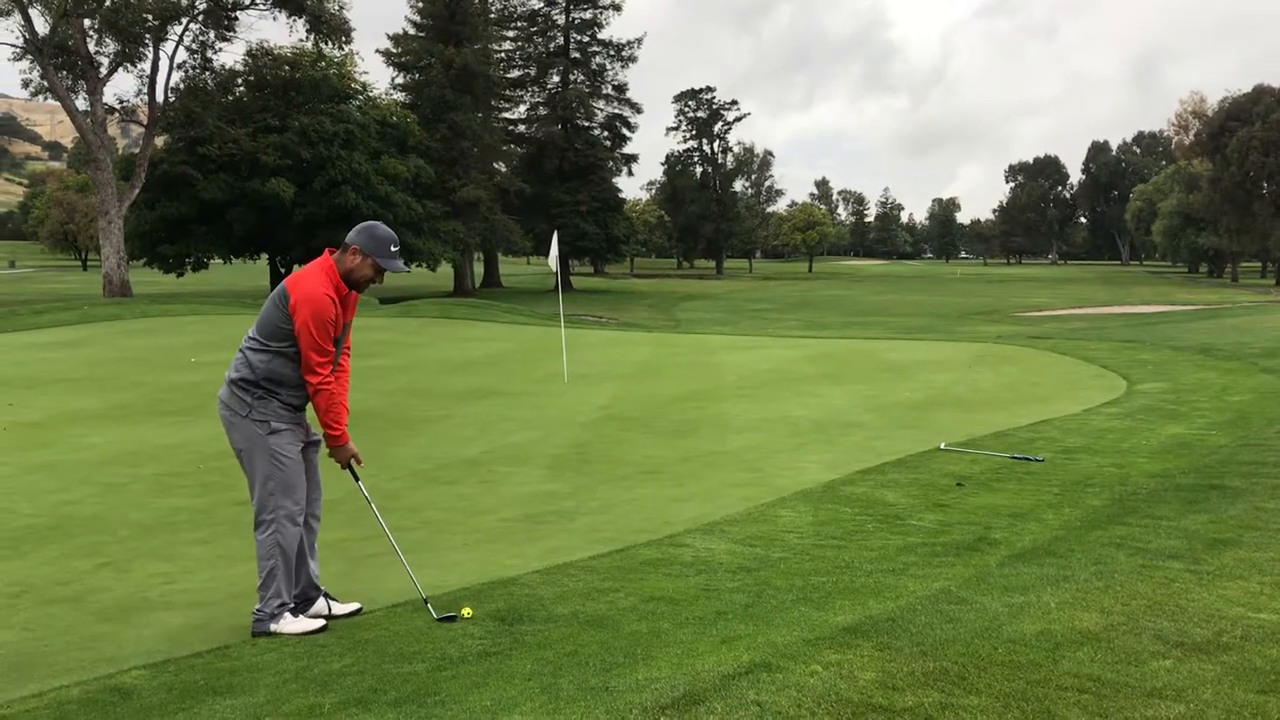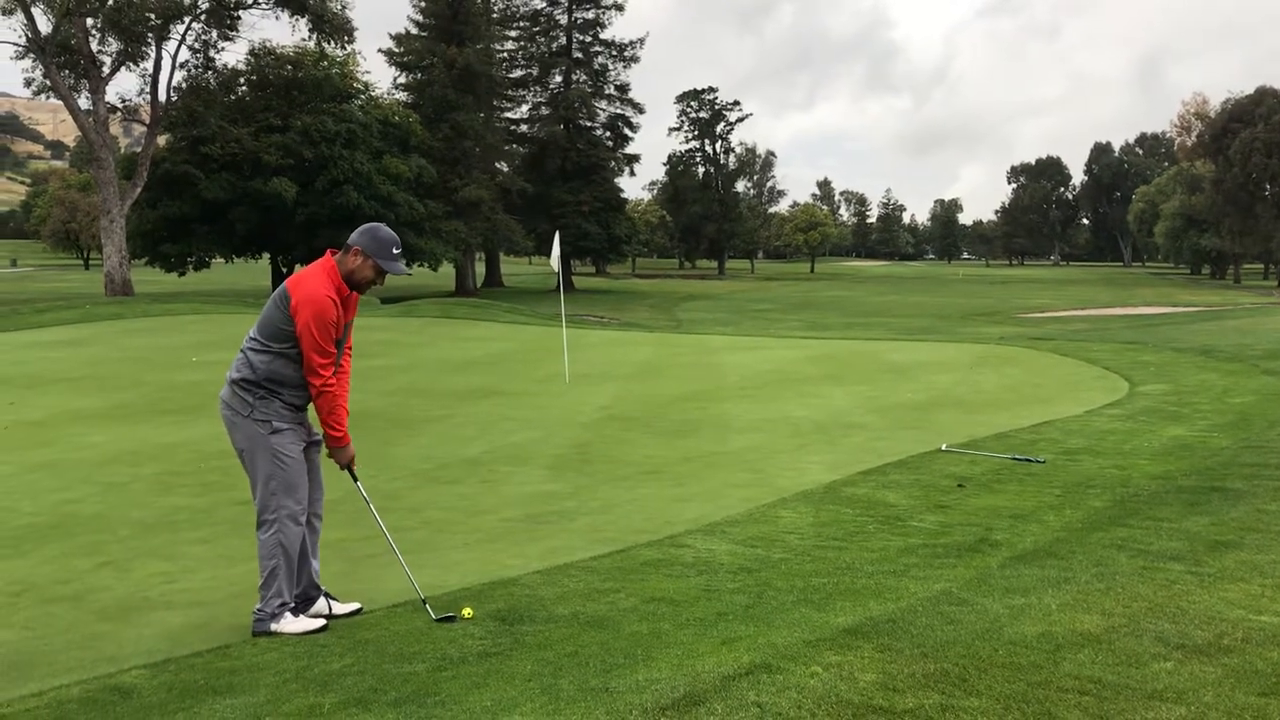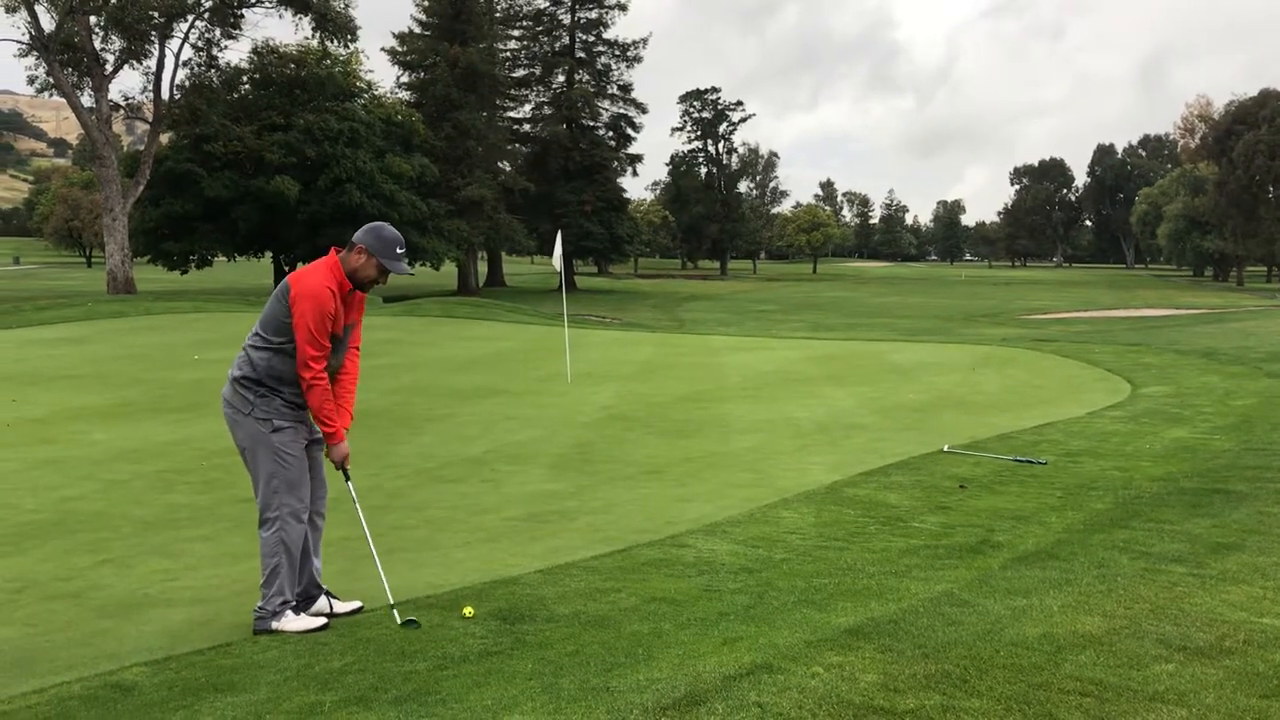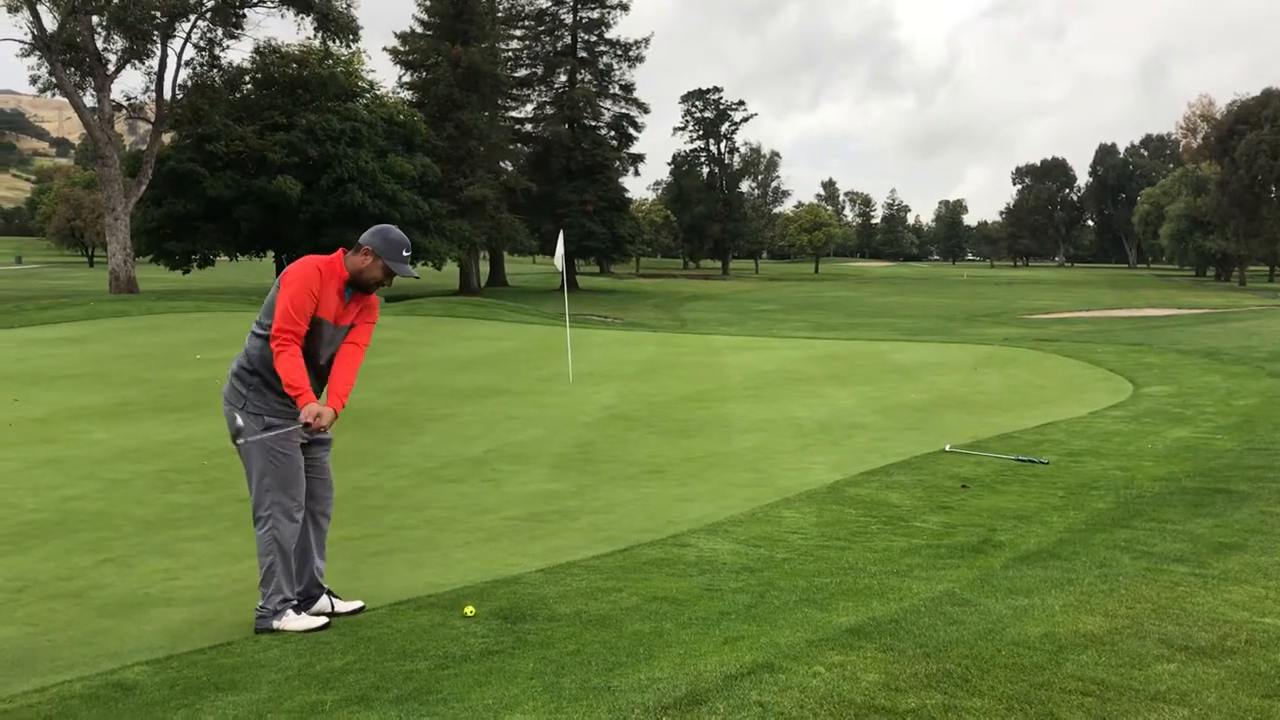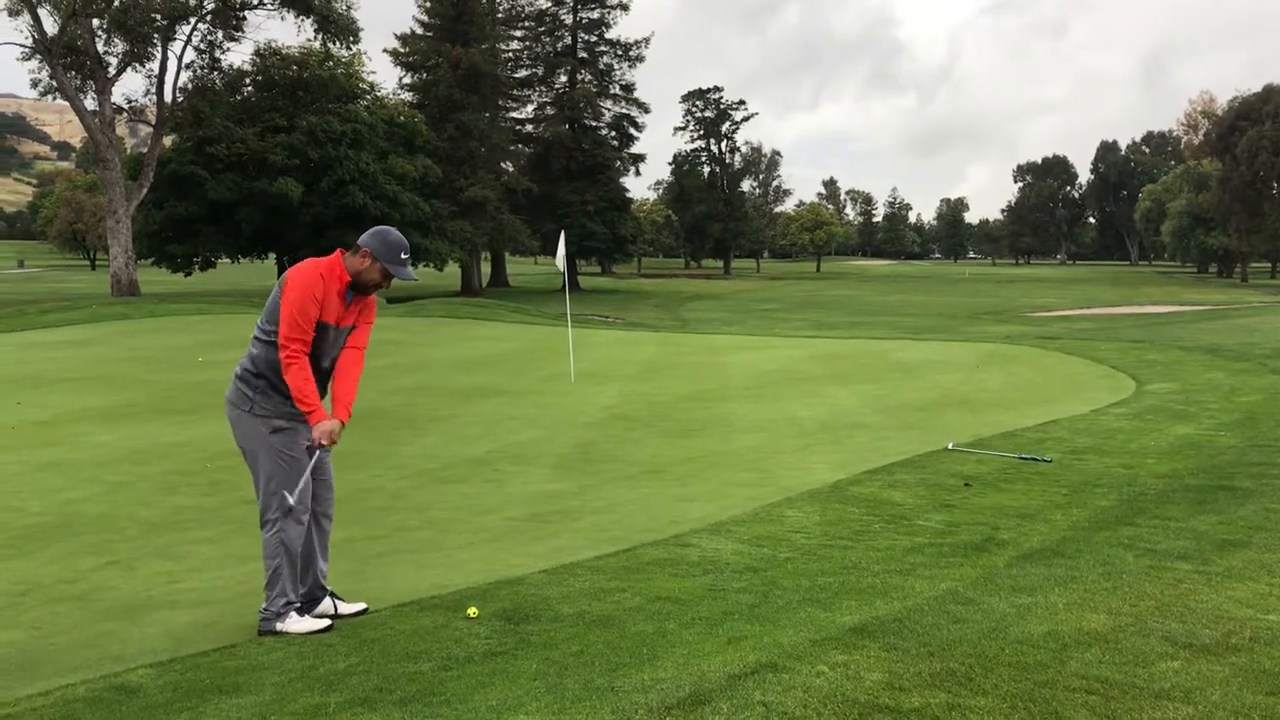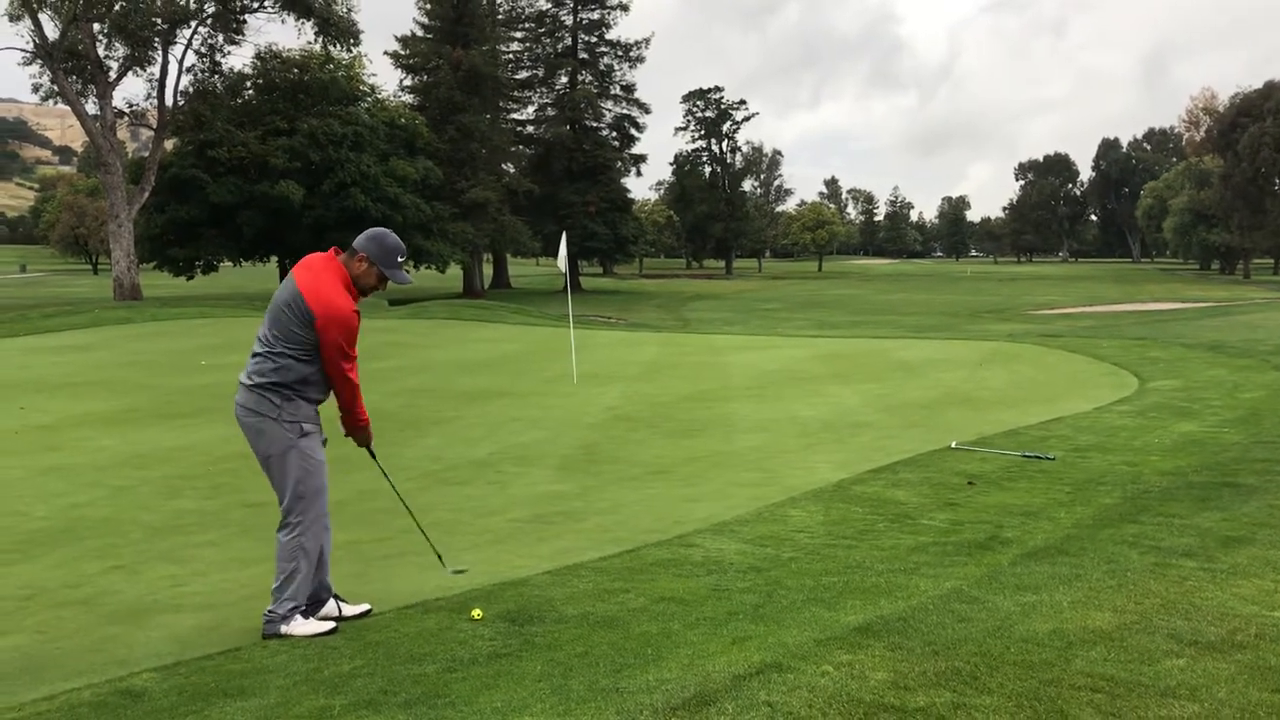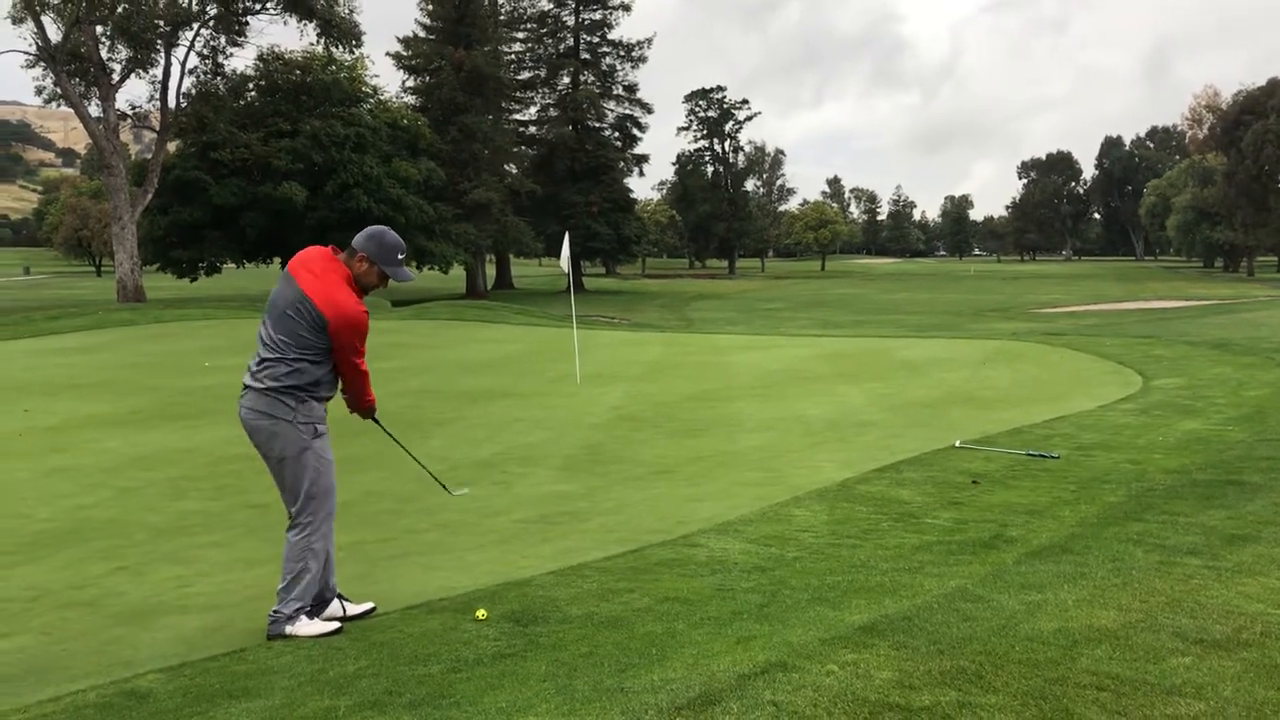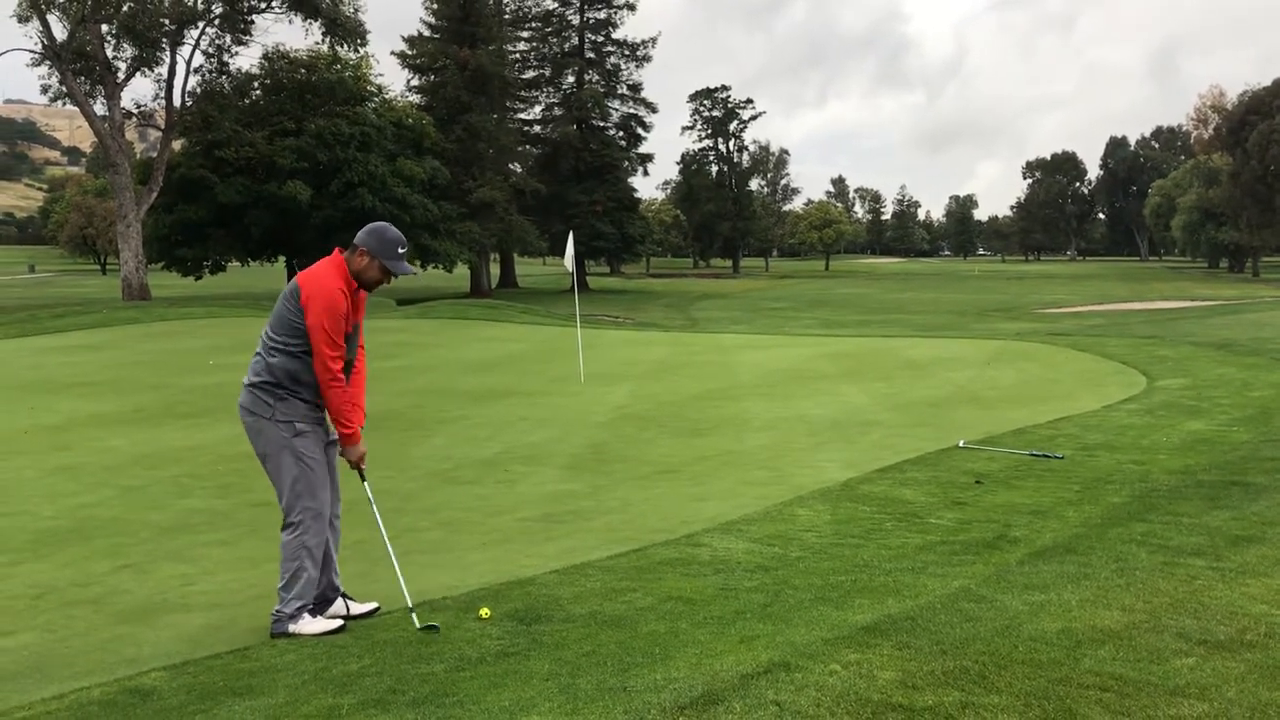
dt=0.3s
person 1, frame 1
left shoulder: (345, 288)
right shoulder: (314, 294)
left elbow: (339, 359)
right elbow: (318, 376)
left wrist: (338, 427)
right wrist: (339, 439)
left hip: (285, 407)
right hip: (257, 406)
left knee: (306, 505)
right knee: (282, 508)
left ankle: (306, 597)
right ankle: (272, 612)
person 1, frame 2
left shoulder: (346, 289)
right shoulder: (316, 295)
left elbow: (341, 360)
right elbow: (321, 377)
left wrist: (337, 429)
right wrist: (340, 439)
left hip: (287, 406)
right hip: (258, 406)
left knee: (308, 505)
right knee: (284, 508)
left ankle: (306, 596)
right ankle: (272, 612)
person 1, frame 3
left shoulder: (355, 294)
right shoulder: (316, 287)
left elbow: (347, 360)
right elbow: (311, 369)
left wrist: (343, 426)
right wrist: (333, 432)
left hip: (294, 405)
right hip: (261, 404)
left knee: (312, 502)
right knee: (285, 506)
left ankle: (308, 595)
right ankle: (274, 610)
person 1, frame 4
left shoulder: (367, 303)
right shoulder: (310, 273)
left elbow: (349, 357)
right elbow: (284, 342)
left wrist: (331, 407)
right wrist: (306, 399)
left hip: (304, 407)
right hip: (260, 400)
left knee: (317, 500)
right knee: (281, 505)
left ankle: (310, 594)
right ankle: (274, 608)
person 1, frame 5
left shoulder: (365, 302)
right shoulder: (311, 279)
left elbow: (349, 361)
right elbow: (292, 354)
left wrist: (335, 418)
right wrist: (316, 417)
left hip: (300, 408)
right hip: (263, 404)
left knee: (319, 504)
right knee: (288, 507)
left ankle: (313, 596)
right ankle: (278, 611)
person 1, frame 6
left shoulder: (318, 264)
right shoulder: (336, 302)
right elbow: (343, 373)
left wrist: (354, 417)
right wrist: (360, 425)
left hip: (286, 405)
right hip: (278, 410)
left knee: (314, 505)
right knee: (306, 509)
left ankle: (316, 599)
right ankle: (283, 614)
person 1, frame 7
left shoulder: (310, 257)
right shoulder: (345, 307)
right elbow: (352, 367)
left wrist: (354, 394)
right wrist: (366, 402)
left hip: (265, 402)
right hip: (288, 412)
left knee: (316, 507)
right knee: (314, 512)
left ankle: (321, 598)
right ankle: (288, 614)
person 1, frame 8
left shoulder: (350, 288)
right shoulder: (327, 289)
left elbow: (354, 358)
right elbow: (329, 370)
left wrist: (354, 424)
right wrist: (351, 436)
left hip: (301, 407)
right hip: (277, 409)
left knee: (325, 506)
right knee: (307, 510)
left ankle: (324, 597)
right ankle: (291, 612)
